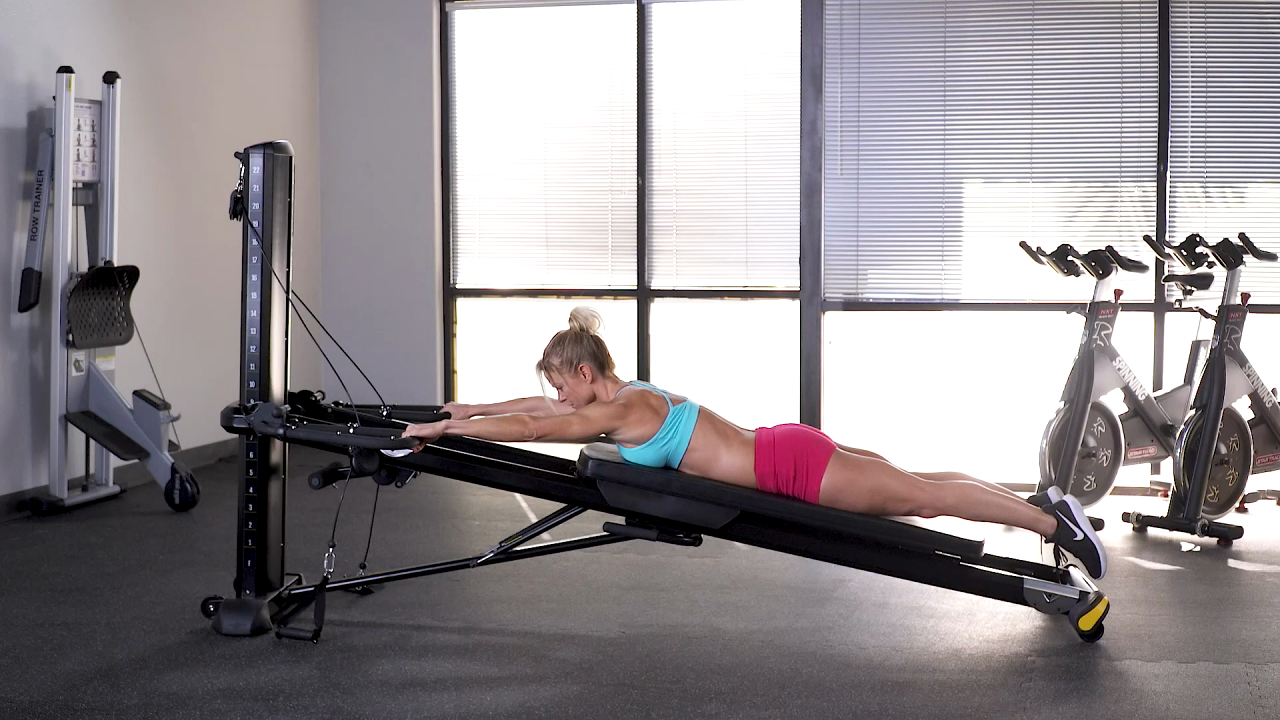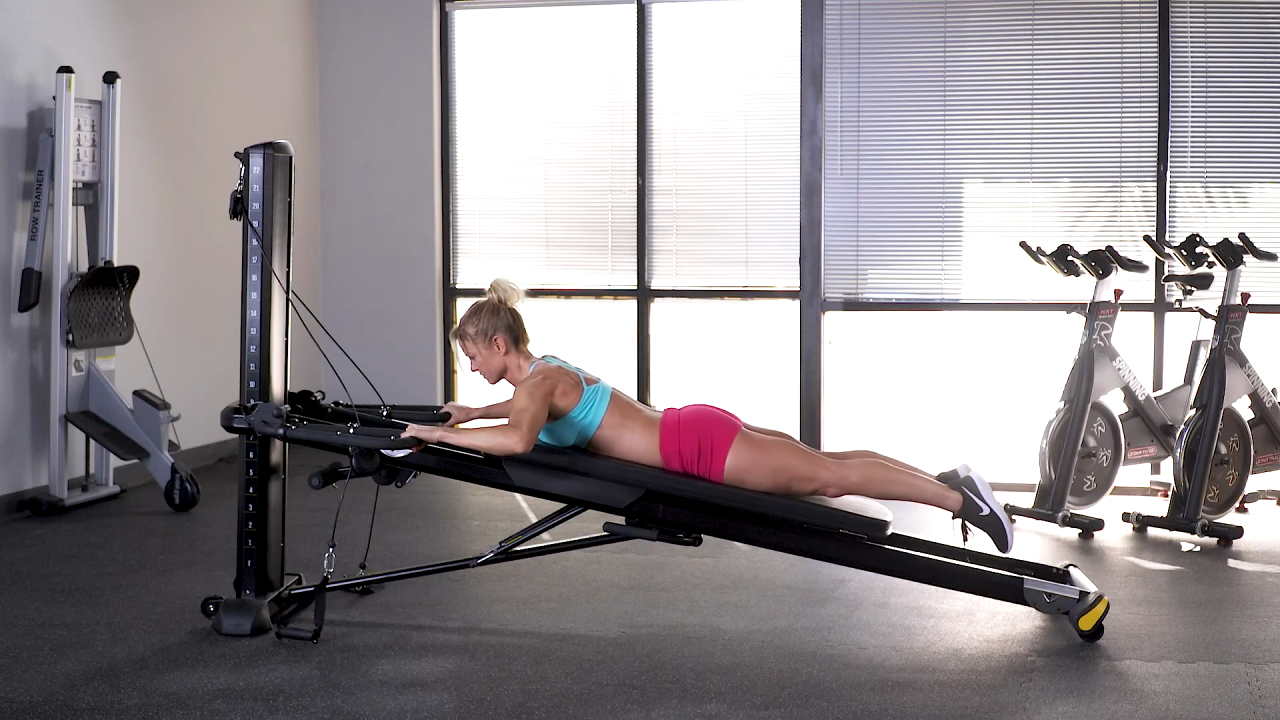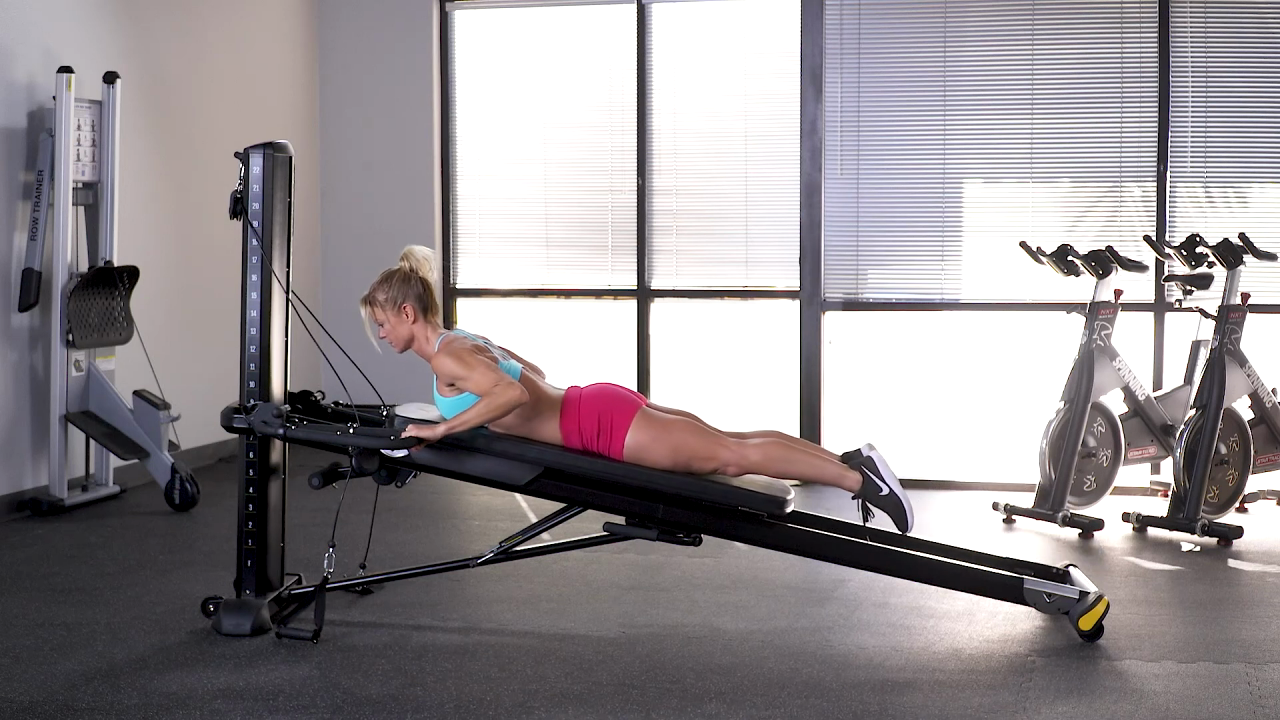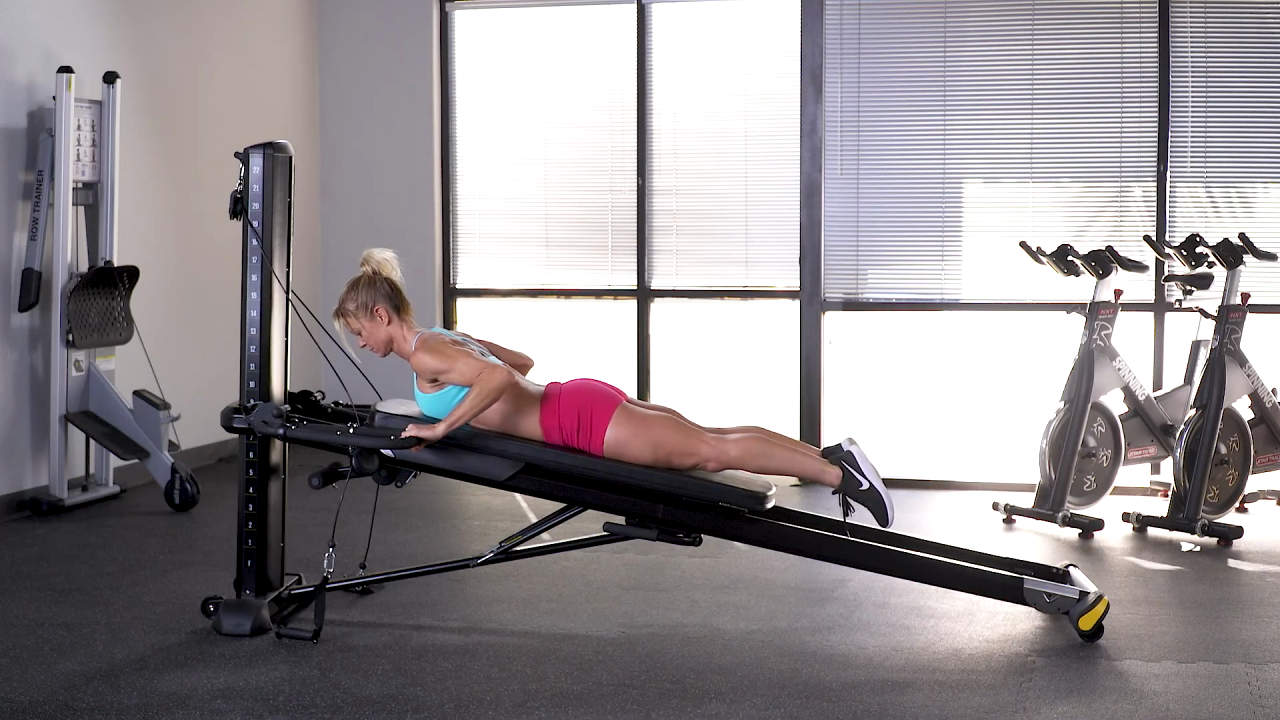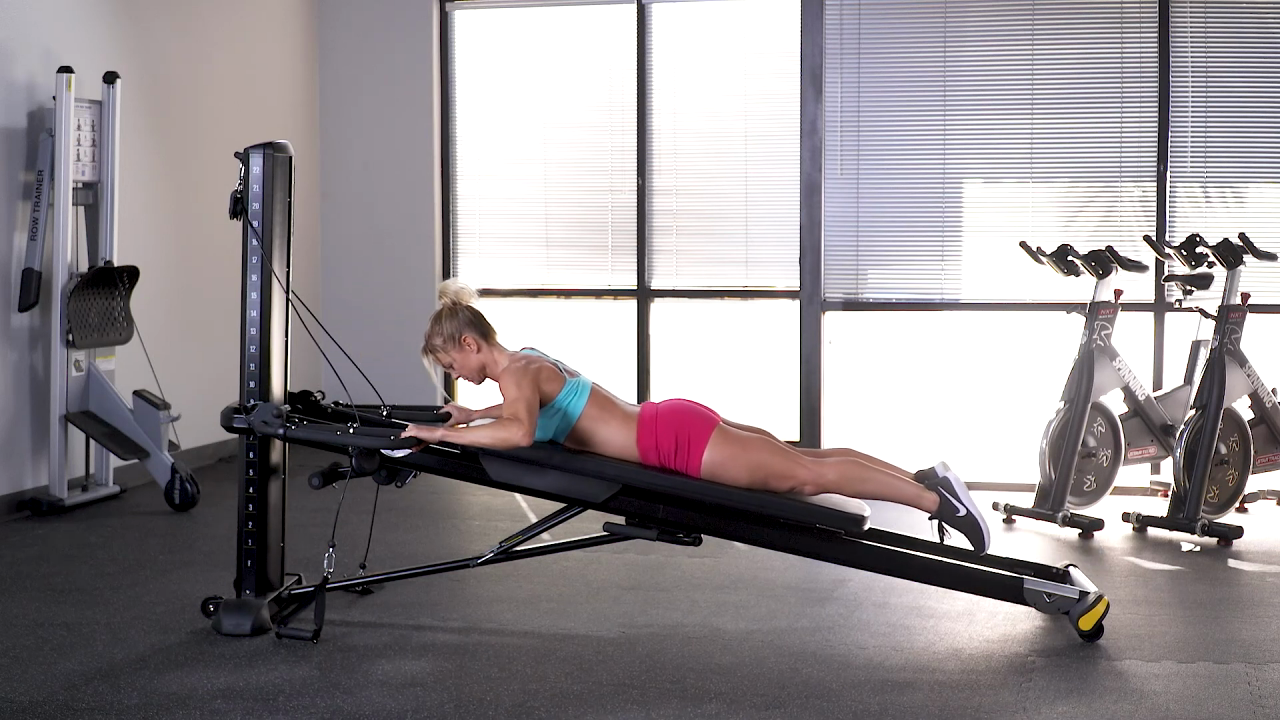
dt=1s
person 1, frame 1
left shoulder: (622, 410)
right shoulder: (622, 393)
left elbow: (531, 429)
right elbow: (546, 406)
left wrist: (443, 429)
right wrist: (473, 407)
left hip: (790, 466)
right hip: (788, 451)
left knee: (922, 498)
right knee: (917, 489)
left ankle: (1051, 522)
right ankle: (1041, 503)
person 1, frame 2
left shoulder: (538, 379)
right shoulder: (545, 369)
left elbow: (519, 441)
left wrist: (442, 434)
right wrist: (476, 411)
left hip: (698, 447)
right hip: (698, 430)
left knee: (829, 477)
right knee: (825, 464)
left ankle: (956, 499)
right ankle: (949, 483)
person 1, frame 3
left shoulder: (446, 355)
right shoulder: (463, 340)
left elbow: (515, 394)
left wrist: (442, 427)
right wrist: (463, 402)
left hip: (598, 424)
right hip: (601, 407)
left knee: (731, 457)
right knee: (734, 440)
left ankle: (858, 479)
right ankle: (850, 461)
person 1, frame 4
left shoulder: (424, 353)
right shoulder: (444, 338)
left elbow: (498, 377)
left wrist: (442, 426)
right wrist: (457, 396)
left hip: (580, 420)
right hip: (581, 403)
left knee: (709, 451)
right knee: (711, 436)
left ankle: (838, 472)
right ankle: (831, 456)
person 1, frame 5
left shoulder: (513, 369)
right shoulder: (527, 360)
left elbow: (521, 434)
left wrist: (444, 434)
right wrist: (476, 414)
left hip: (675, 441)
right hip: (676, 425)
left knee: (807, 475)
right knee: (805, 460)
left ankle: (934, 501)
right ankle: (926, 481)
